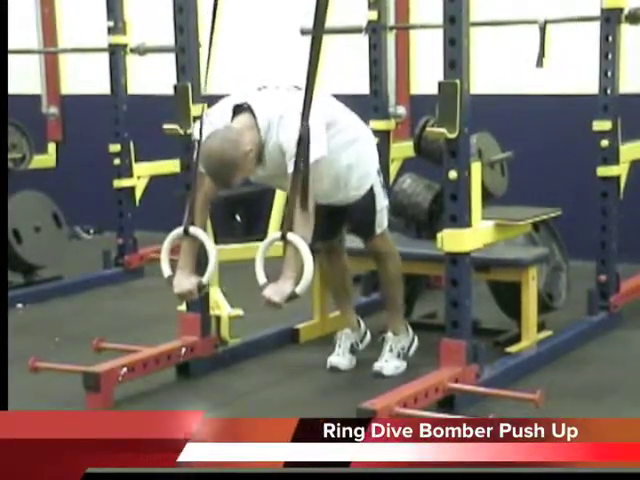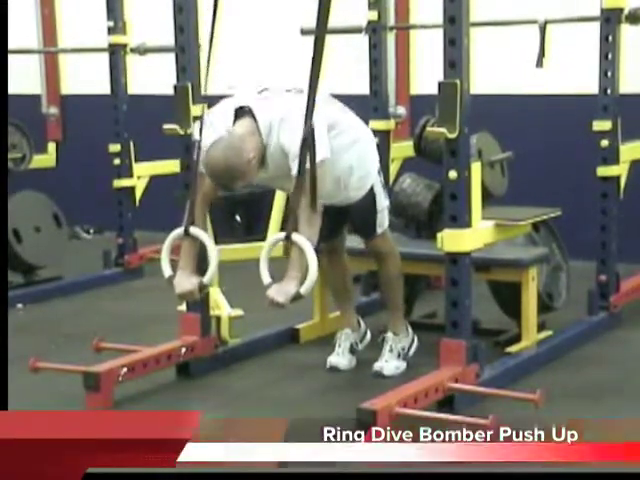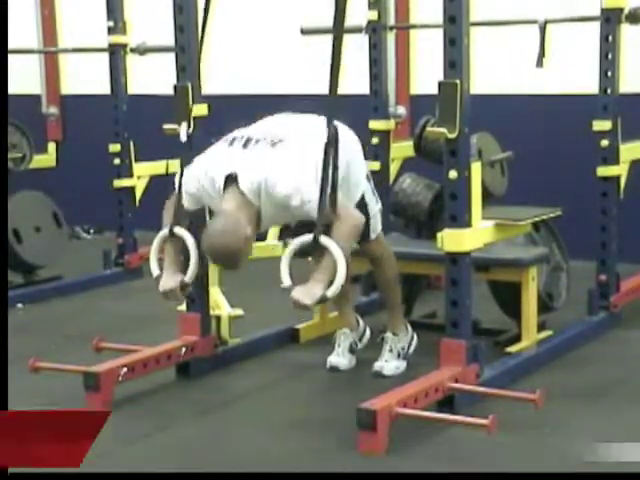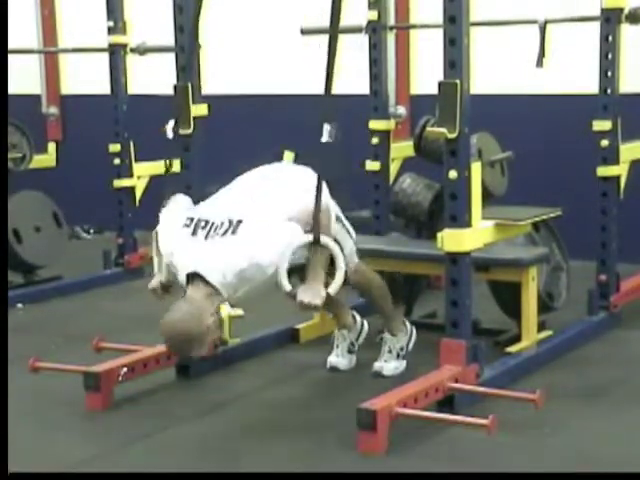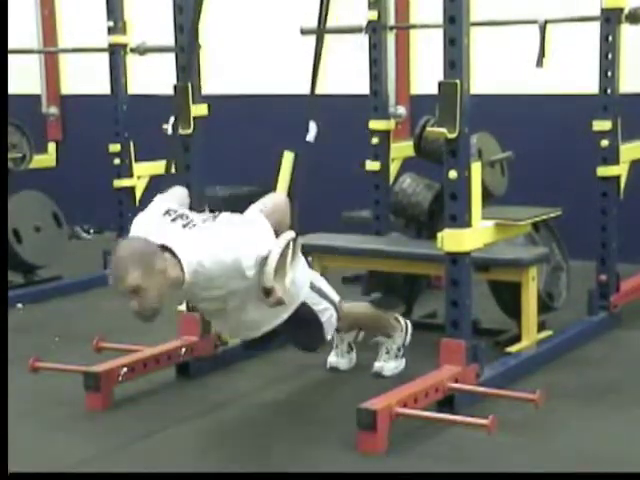
dt=0.4s
person 1, frame 1
left shoulder: (292, 126)
right shoulder: (213, 128)
left elbow: (303, 205)
right elbow: (200, 199)
left wrist: (287, 279)
right wrist: (185, 269)
left hip: (352, 162)
right hip: (314, 177)
left knee: (377, 245)
right knee: (327, 247)
left ankle: (400, 333)
right ankle: (352, 329)
person 1, frame 2
left shoulder: (293, 127)
right shoulder: (215, 129)
left elbow: (310, 207)
right elbow: (200, 198)
left wrist: (292, 280)
right wrist: (185, 269)
left hip: (352, 161)
right hip: (316, 176)
left knee: (378, 245)
right knee: (329, 247)
left ankle: (400, 333)
right ankle: (352, 329)
person 1, frame 3
left shoulder: (285, 184)
right shoulder: (202, 177)
left elbow: (352, 221)
right elbow: (172, 205)
left wrist: (317, 284)
right wrist: (171, 269)
left hip: (339, 152)
left knee: (372, 246)
right knee: (321, 251)
left ankle: (399, 332)
right ankle: (351, 328)
person 1, frame 4
left shoulder: (247, 264)
right shoulder: (170, 246)
left elbow: (315, 208)
right elbow: (176, 202)
left wrist: (315, 282)
right wrist: (160, 273)
left knee: (349, 270)
left ankle: (398, 332)
right ankle: (348, 327)
person 1, frame 5
left shoulder: (221, 256)
right shoulder: (143, 233)
left elbow: (279, 203)
right elbow: (178, 192)
left hip: (272, 288)
left knee: (334, 319)
left ankle: (394, 330)
right ankle: (344, 335)
